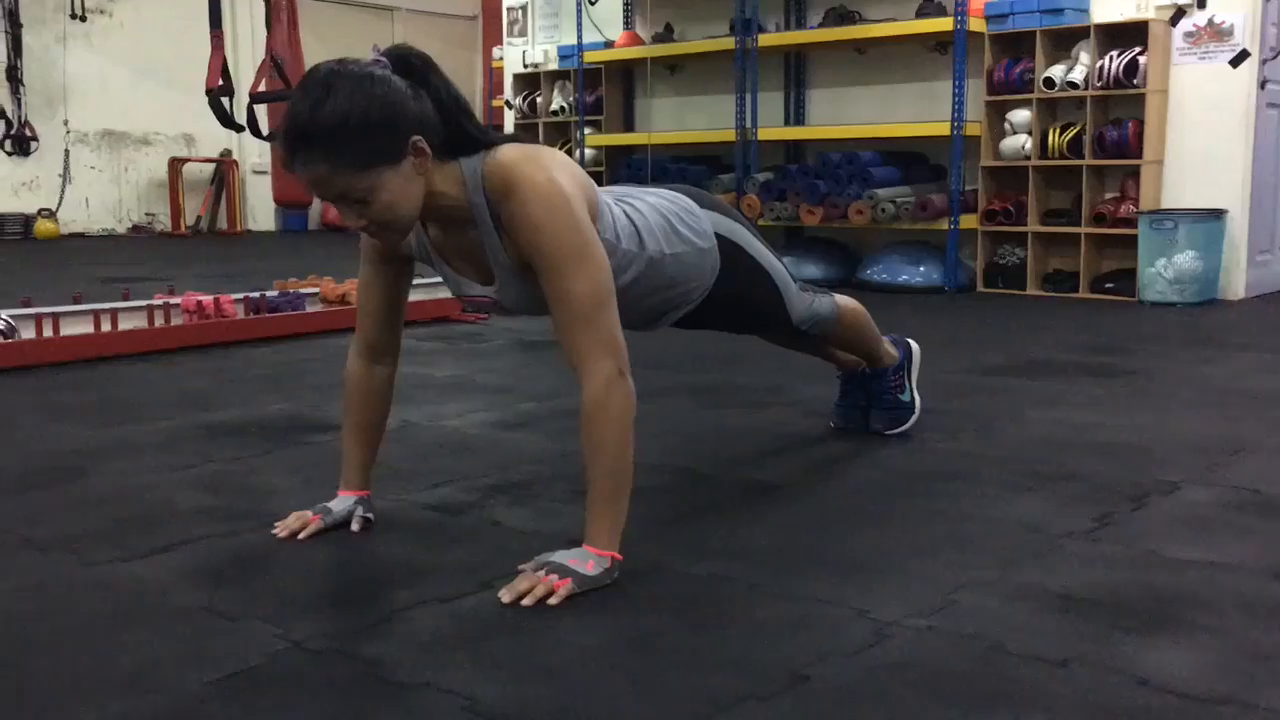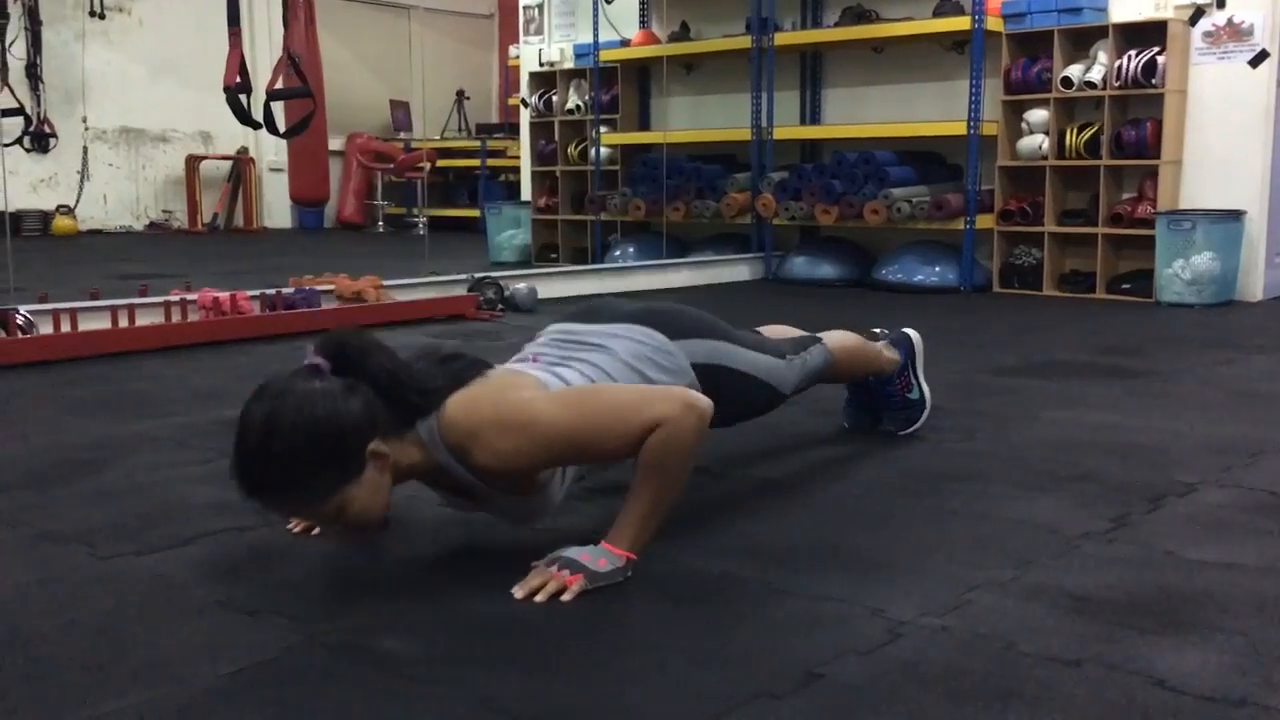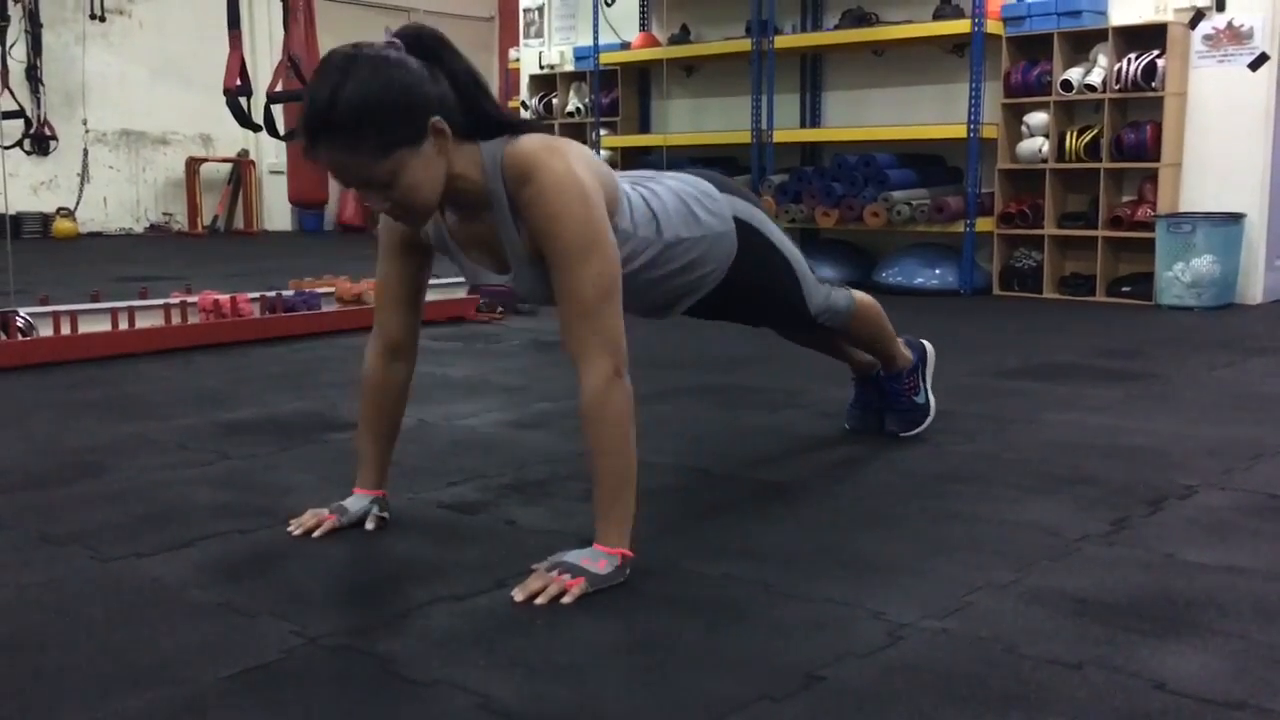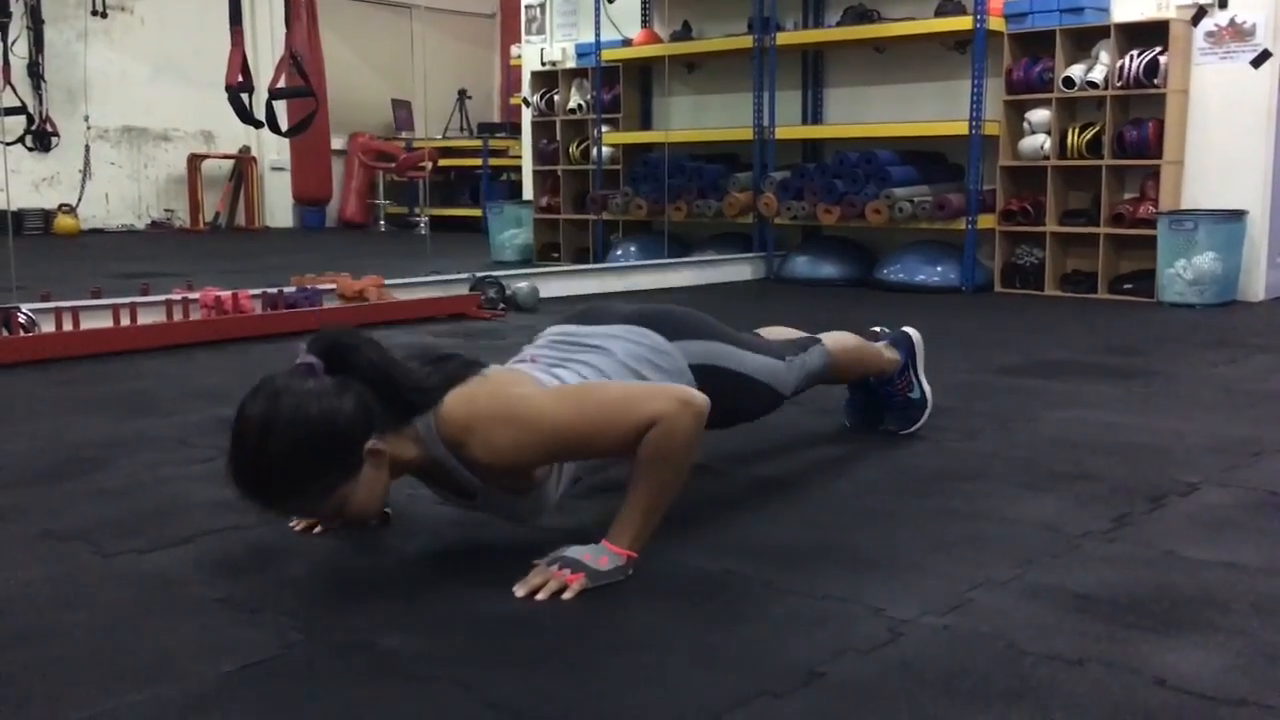
dt=0.7s
person 1, frame 1
left shoulder: (530, 189)
right shoulder: (394, 210)
left elbow: (605, 373)
right elbow: (372, 355)
left wrist: (599, 551)
right wrist: (351, 493)
left hip: (698, 246)
right hip: (643, 278)
left knee: (800, 316)
right knee: (781, 330)
left ankle: (889, 361)
right ankle: (854, 372)
person 1, frame 2
left shoulder: (486, 434)
right shoulder: (378, 406)
left elbow: (689, 410)
left wrist: (616, 551)
right wrist: (352, 501)
left hip: (671, 361)
right hip: (587, 341)
left knee: (792, 366)
right knee: (763, 348)
left ankle: (891, 355)
right ankle: (874, 359)
person 1, frame 3
left shoulder: (547, 179)
right shoulder: (416, 202)
left elbow: (604, 370)
right elbow: (390, 349)
left wrist: (610, 552)
right wrist: (367, 491)
left hip: (715, 231)
right hip: (654, 257)
left knee: (817, 311)
right knee: (796, 329)
left ankle: (905, 363)
right ankle: (869, 376)
person 1, frame 4
left shoulder: (483, 432)
right shoulder: (374, 406)
left elbow: (686, 408)
left wrist: (618, 549)
right wrist: (346, 498)
left hip: (667, 363)
right hip: (584, 346)
left knee: (790, 368)
right knee: (763, 350)
left ankle: (891, 355)
right ankle: (879, 354)
